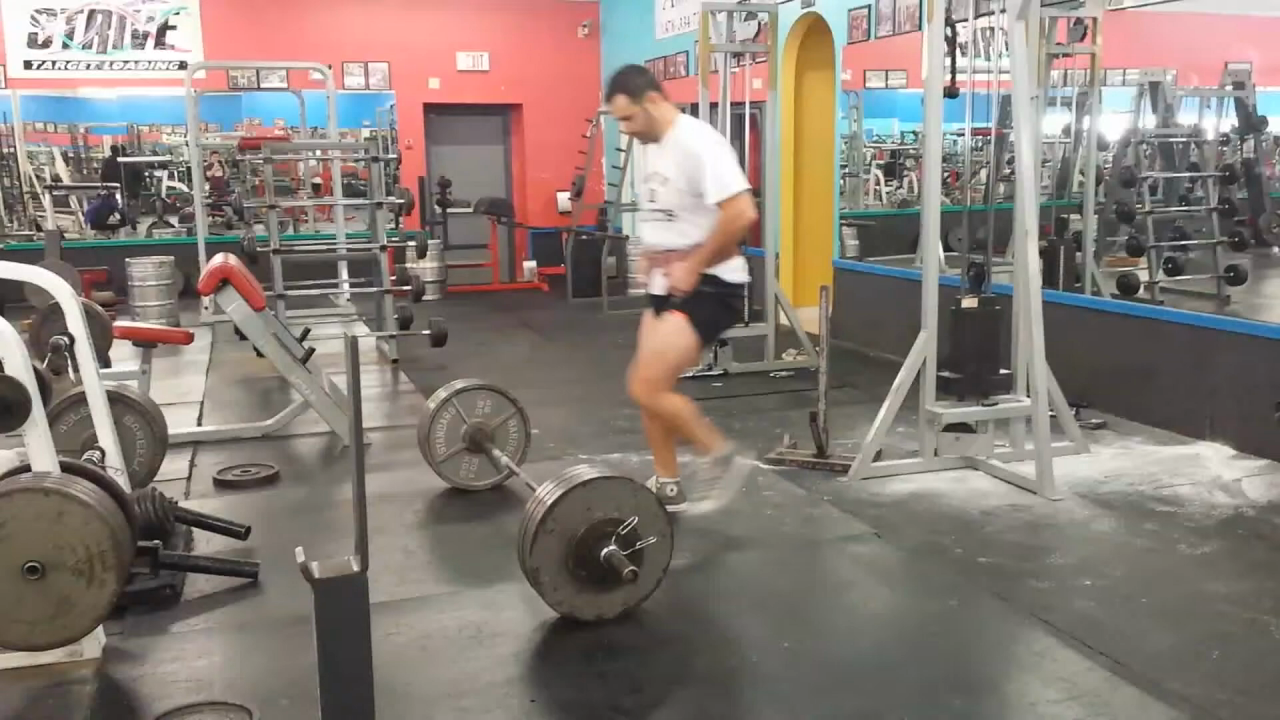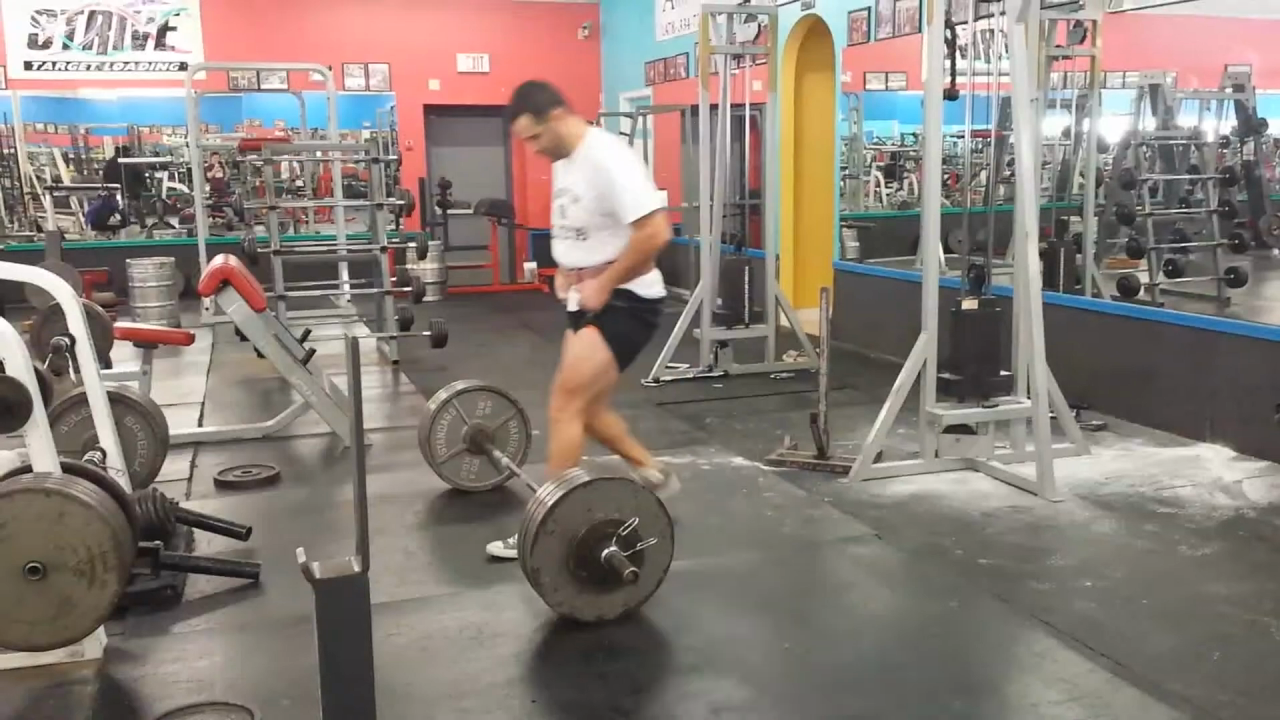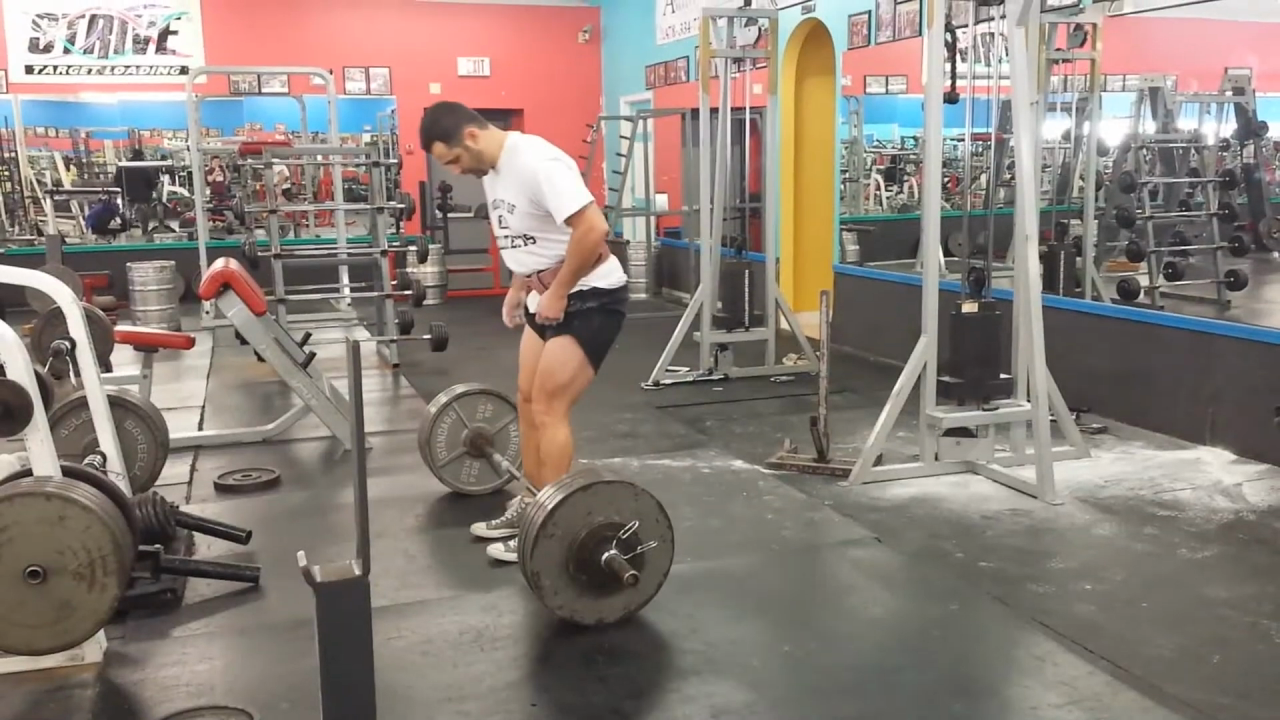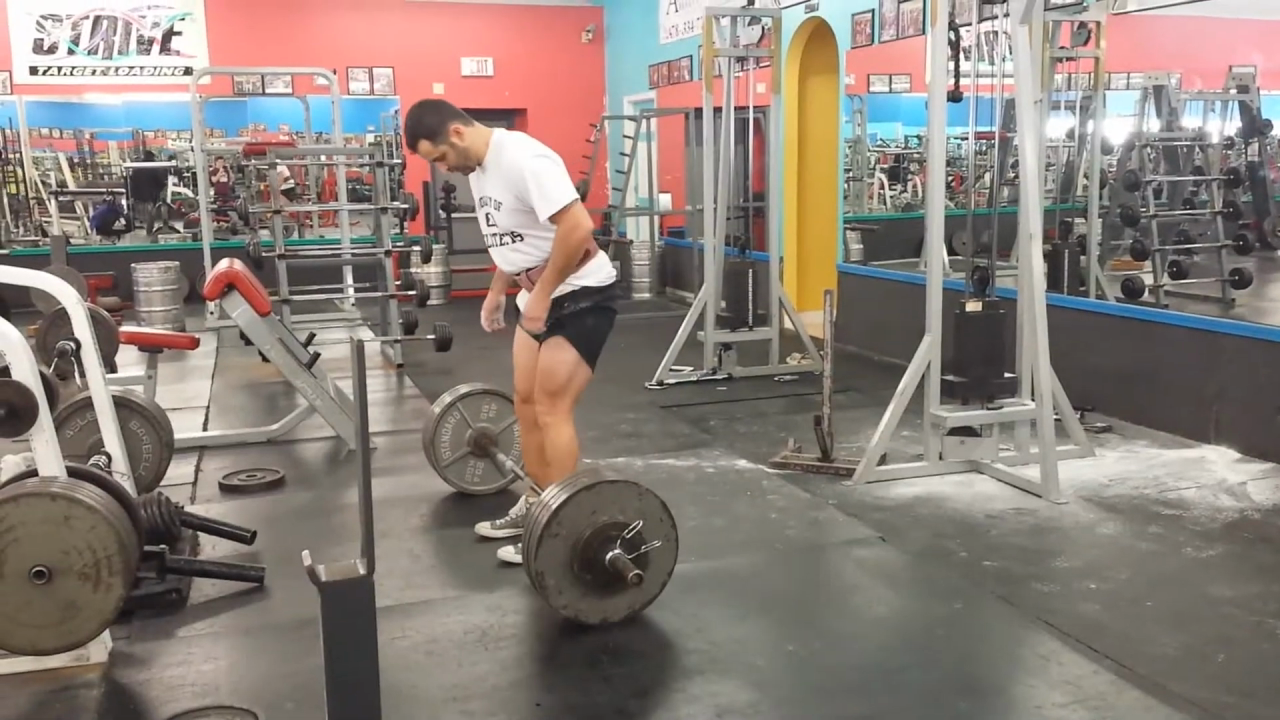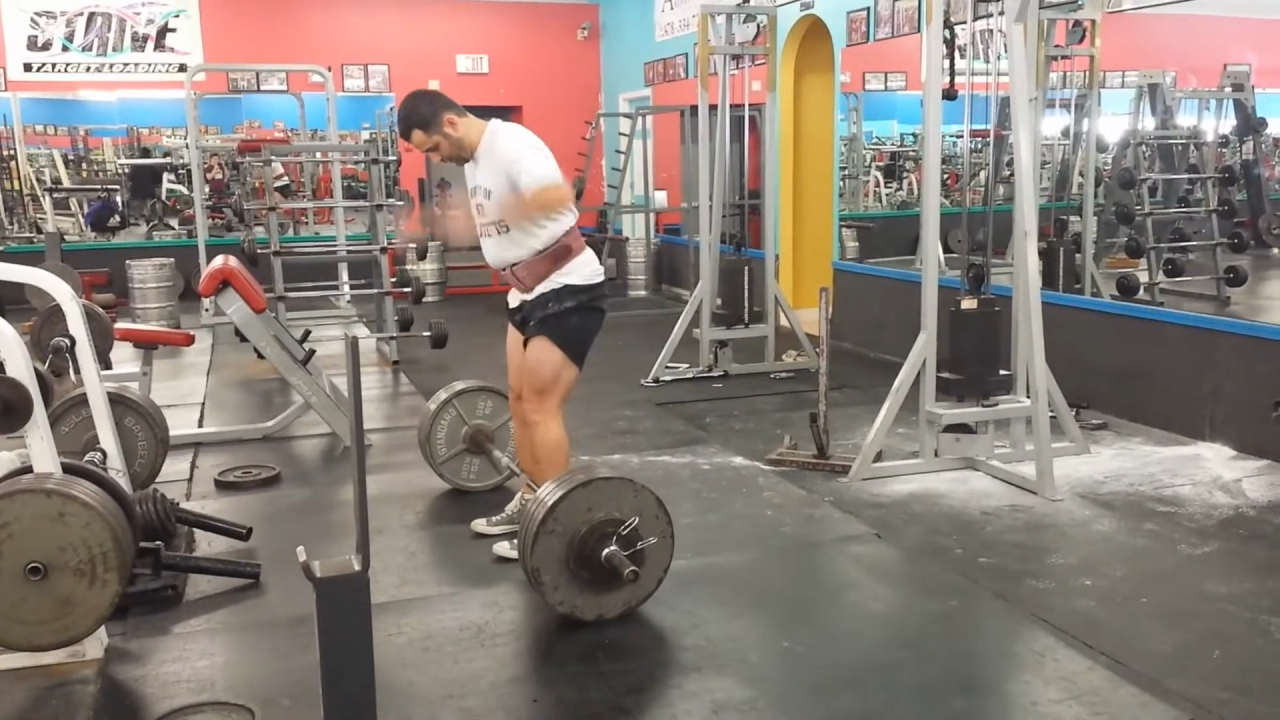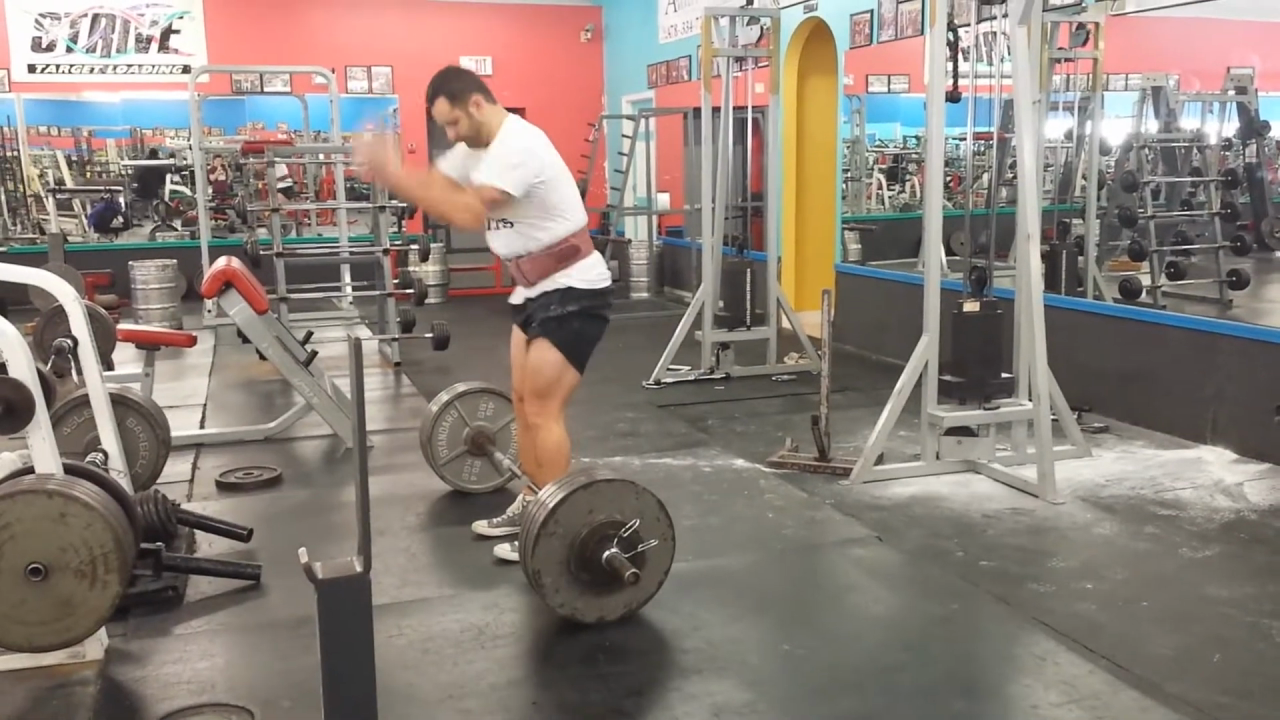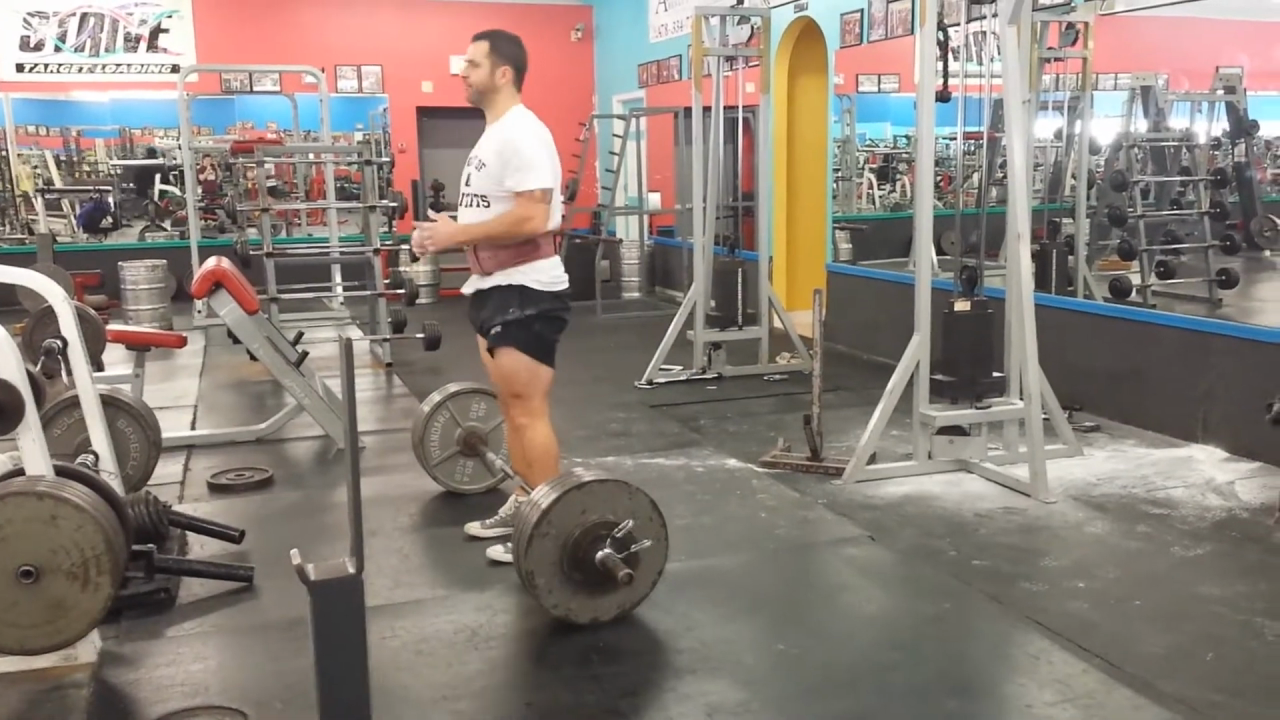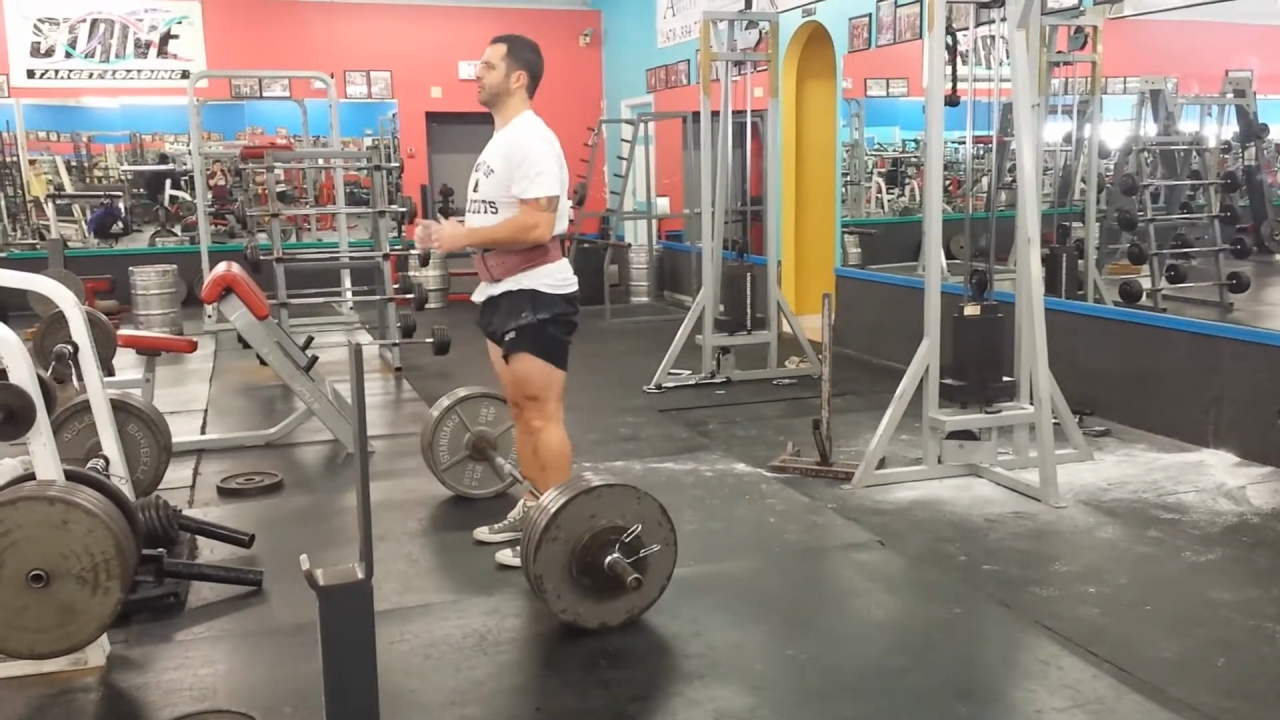
dt=0.4s
person 1, frame 1
left shoulder: (699, 143)
right shoulder: (650, 148)
left elbow: (741, 213)
left wrist: (694, 266)
right wrist: (649, 254)
left hip: (709, 287)
right hip: (668, 284)
left knee: (645, 386)
right knee: (655, 387)
left ankle: (723, 456)
right ankle: (667, 485)
person 1, frame 2
left shoulder: (609, 160)
right shoulder: (563, 161)
left elbow: (656, 232)
left wrist: (603, 284)
right wrist: (565, 270)
left hip: (627, 301)
right hip: (590, 298)
left knee: (566, 403)
right knee: (581, 404)
right ankle: (653, 476)
person 1, frame 3
left shoulder: (536, 162)
right shoulder: (492, 171)
left elbow: (593, 228)
left wrist: (558, 293)
right wrist: (518, 289)
left hip: (589, 296)
right hip: (549, 296)
left knee: (548, 408)
right knee: (528, 403)
right ankle: (531, 506)
person 1, frame 4
left shoulder: (522, 159)
right shoulder: (478, 169)
left elbow: (577, 226)
left wrist: (542, 295)
right wrist: (496, 292)
left hip: (580, 293)
right hip: (540, 294)
left knee: (551, 409)
right knee: (526, 403)
right ankle: (536, 505)
person 1, frame 5
left shoulder: (510, 145)
right shoulder: (478, 158)
left elbow: (556, 196)
left wrist: (485, 215)
right wrist: (428, 222)
left hip: (568, 289)
right hip: (530, 291)
left knee: (539, 406)
right knee: (520, 399)
right ankle: (530, 502)
person 1, frame 6
left shoulder: (516, 146)
right shoulder: (478, 150)
left elbow: (466, 213)
right elbow: (433, 185)
left wrist: (395, 171)
right wrist: (385, 160)
left hip: (572, 291)
right hip: (538, 292)
left knee: (541, 412)
right knee: (525, 405)
right ankle: (530, 506)
person 1, frame 7
left shoulder: (522, 133)
right shoulder: (495, 134)
left elbow: (531, 218)
left wrist: (458, 235)
right wrist: (450, 226)
left hip: (525, 291)
right hip: (496, 288)
left knee: (528, 412)
right knee: (512, 408)
right ankle: (525, 505)
person 1, frame 8
left shoulder: (530, 140)
right shoulder: (501, 141)
left elbow: (536, 226)
left wrist: (462, 235)
right wrist: (450, 228)
left hip: (536, 296)
right hip: (503, 294)
left knee: (542, 415)
right knee: (521, 411)
right ankle: (533, 509)
